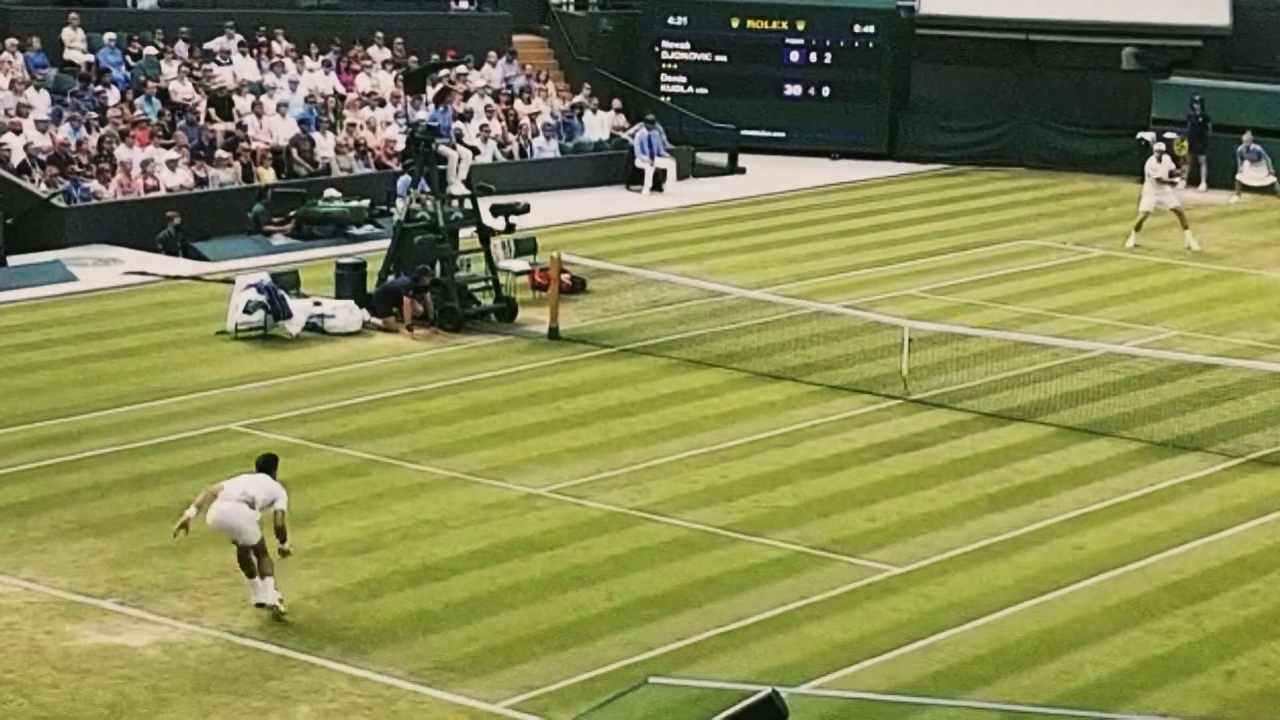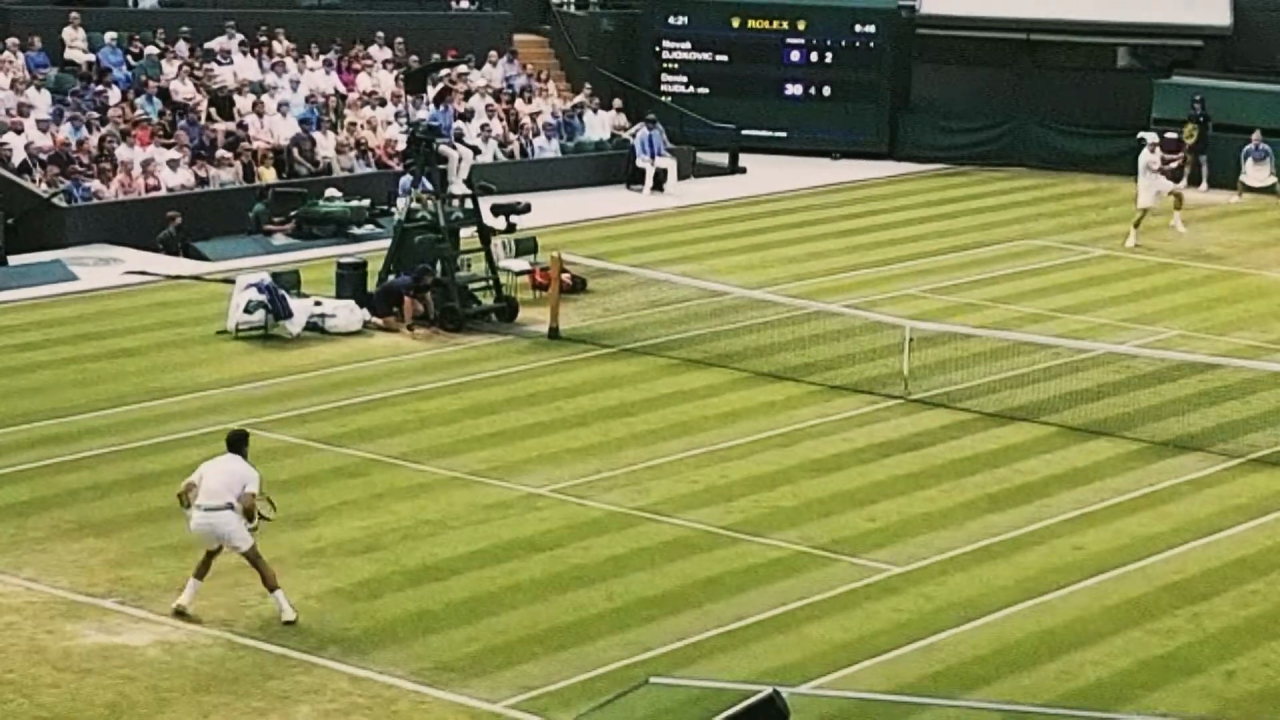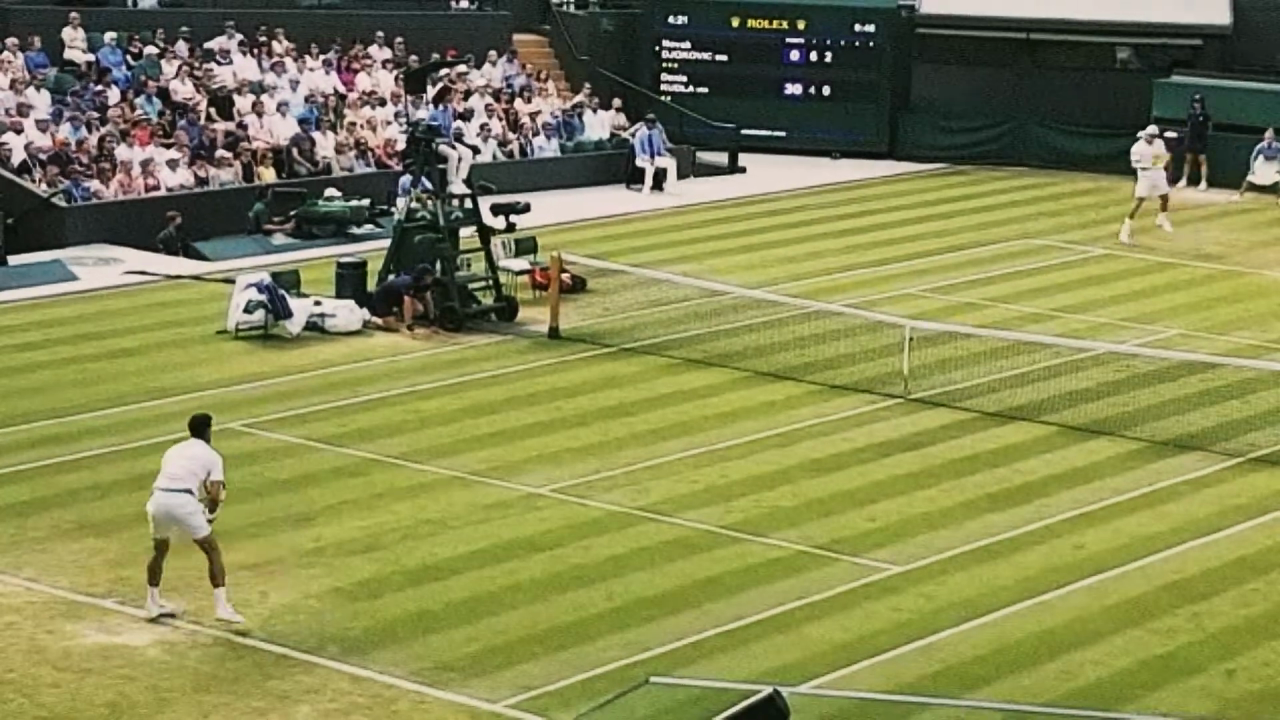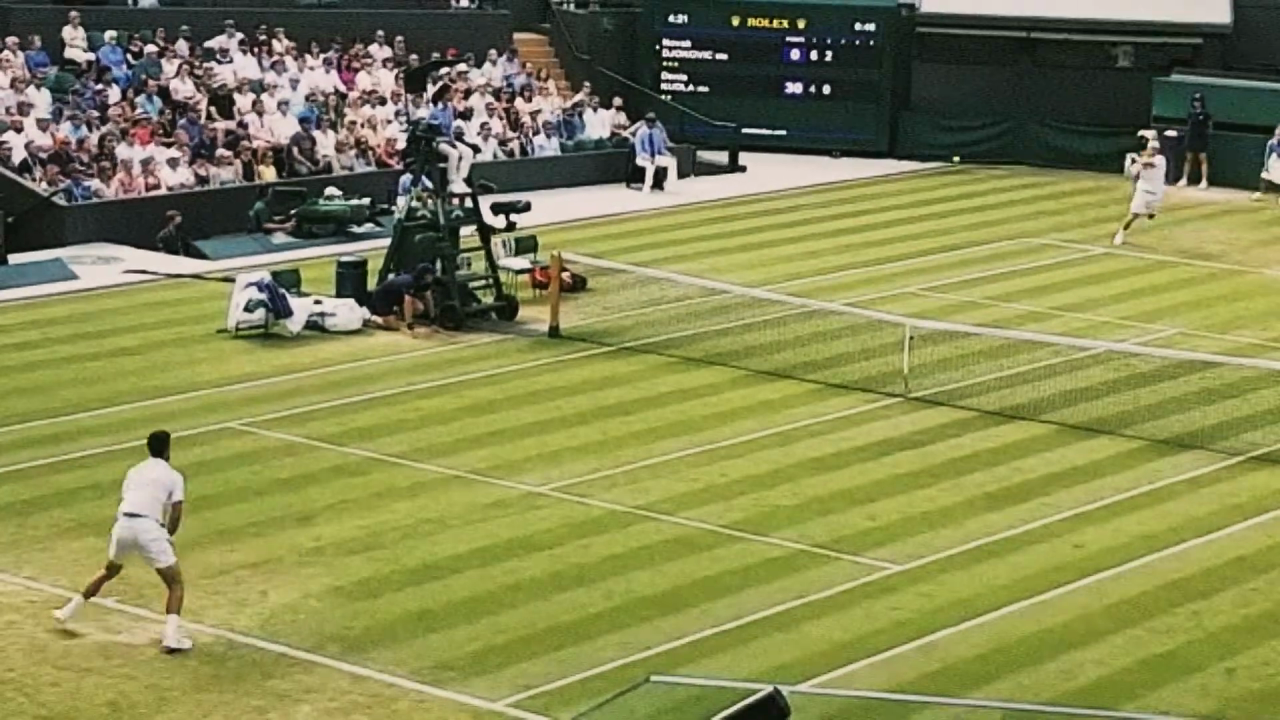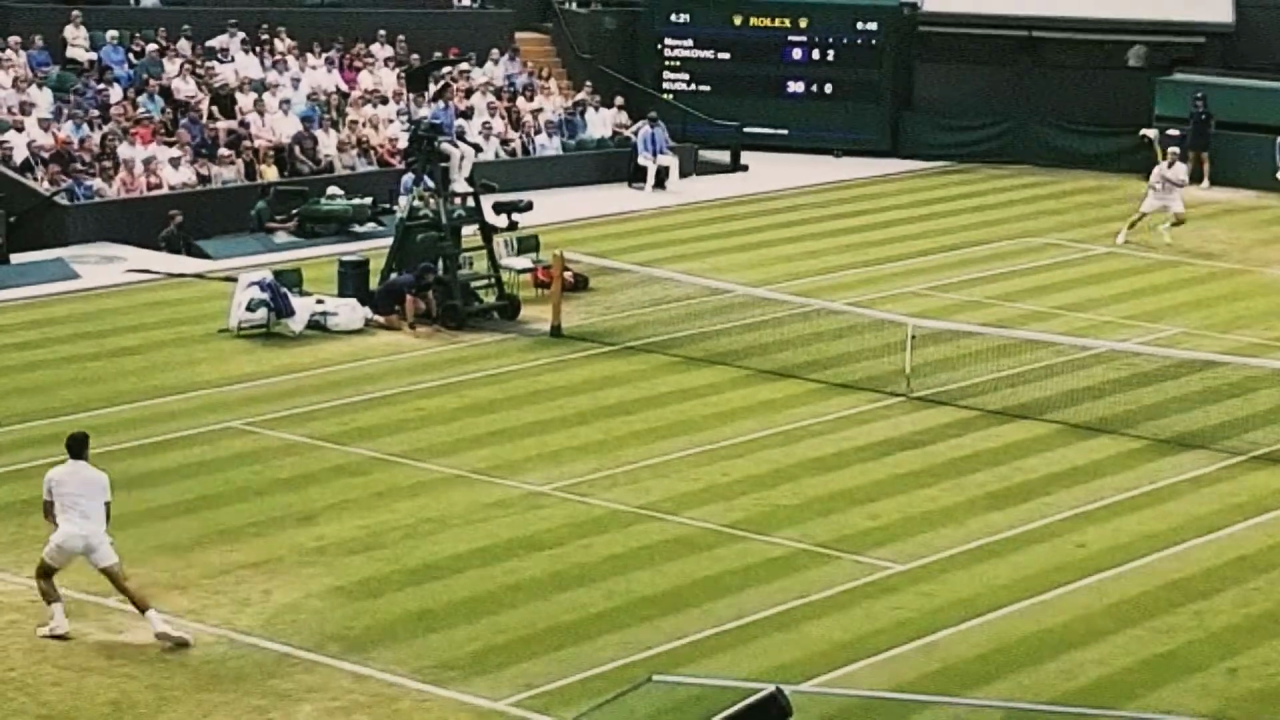
dt=0.2s
person 1, frame 1
left shoulder: (241, 479)
right shoulder: (278, 489)
left elbow: (210, 491)
right elbow: (279, 524)
left wrist: (190, 513)
right wrist: (284, 545)
left hip: (216, 512)
right hip: (240, 514)
left knee: (244, 546)
right knee: (262, 554)
left ankle: (260, 593)
right ankle: (270, 596)
person 1, frame 2
left shoulder: (208, 465)
right shoulder: (249, 472)
left elbow: (182, 492)
right elbow: (248, 506)
left wrist: (190, 511)
right wrist: (252, 523)
left hip: (199, 521)
right hip: (224, 519)
left knee: (211, 553)
right knee: (258, 562)
left ankle: (185, 600)
right ankle: (285, 609)
person 1, frame 3
left shoulder: (173, 450)
right shoulder: (212, 457)
right elbow: (214, 494)
right wrist: (210, 515)
left hip: (159, 500)
right hip: (184, 504)
left knee: (160, 551)
right knee: (213, 553)
left ankle: (153, 604)
right ankle: (222, 607)
person 1, frame 4
left shoulder: (133, 471)
right shoulder: (175, 477)
right elbow: (177, 514)
right wrist: (167, 537)
left hip: (123, 527)
right hip: (149, 532)
left knee: (108, 573)
right knee: (176, 584)
left ankle: (68, 612)
right ankle: (172, 636)
person 1, frame 5
left shoulder: (52, 475)
right shoulder: (100, 476)
left elbow: (47, 513)
right elbow: (105, 514)
left hip: (66, 536)
right hip: (93, 536)
left knee: (42, 575)
right knee: (122, 585)
left ankle: (59, 623)
right ankle: (159, 626)
